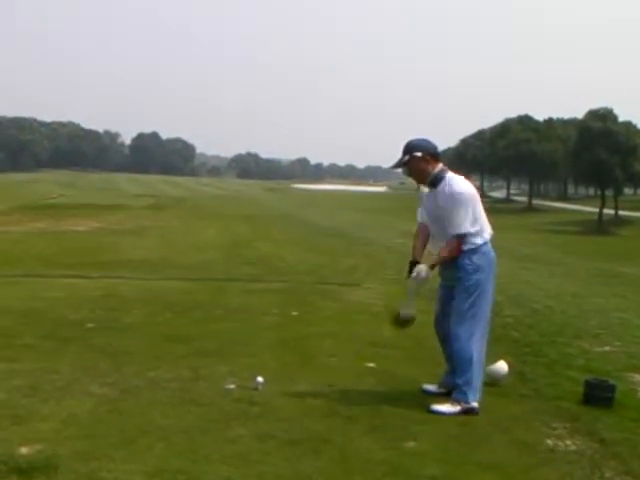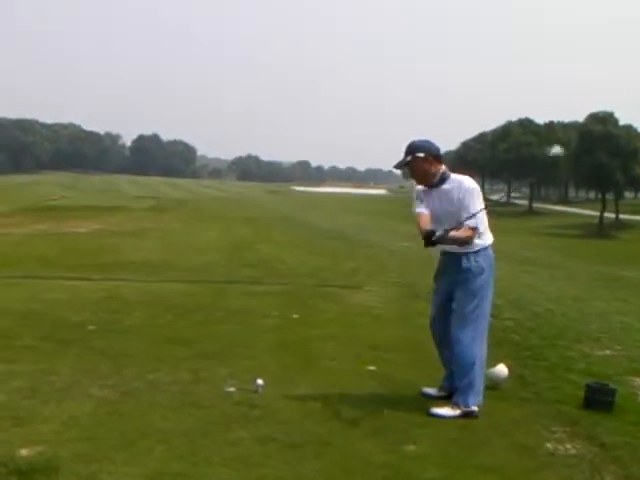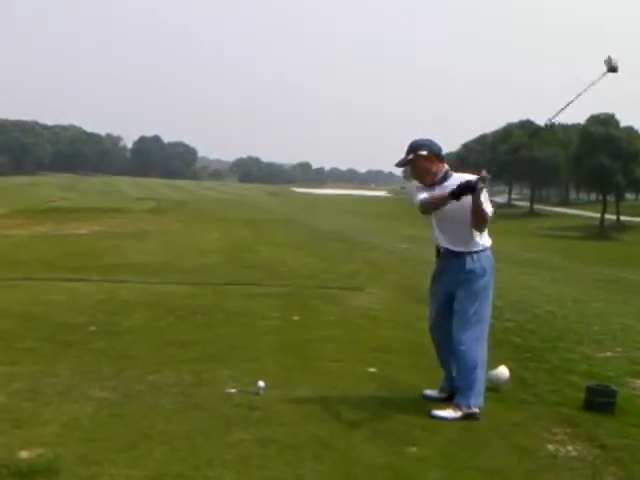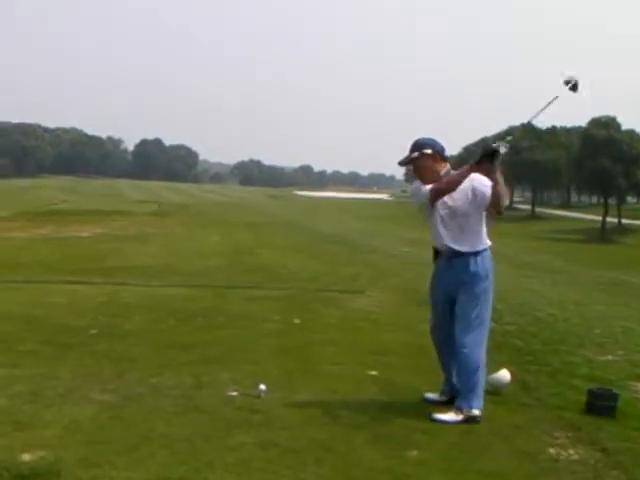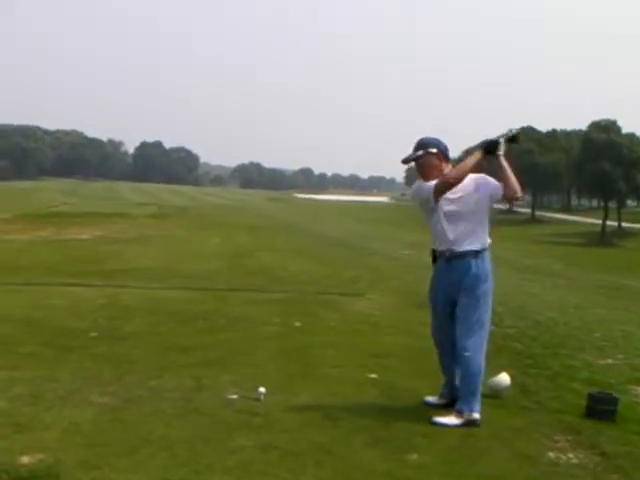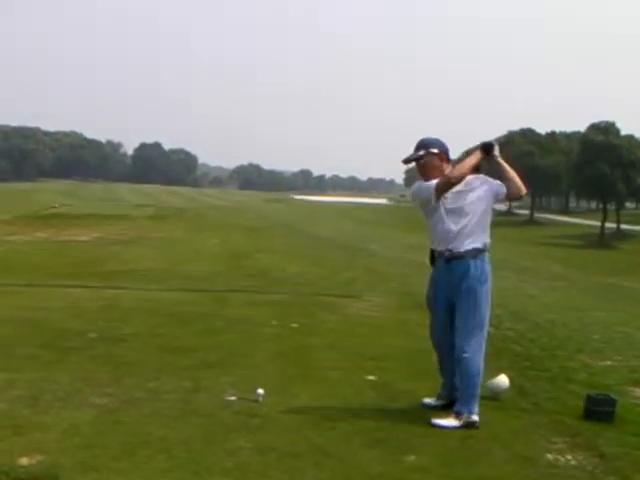
dt=0.1s
person 1, frame 1
left shoulder: (457, 190)
right shoulder: (429, 191)
left elbow: (457, 242)
right elbow: (423, 228)
left wrist: (430, 267)
right wrist: (416, 262)
left hip: (474, 260)
right hip: (456, 261)
left knee: (465, 328)
right knee: (445, 323)
left ankle: (466, 397)
right ankle: (453, 380)
person 1, frame 2
left shoulder: (465, 186)
right shoulder: (422, 192)
left elbow: (469, 233)
right elbow: (423, 219)
left wrist: (449, 236)
right wrist: (429, 234)
left hip: (474, 263)
right hip: (449, 262)
left knee: (465, 333)
right knee: (441, 326)
left ankle: (467, 401)
right ankle: (453, 383)
person 1, frame 3
left shoulder: (469, 181)
right shoulder: (422, 190)
left elbow: (481, 225)
right elbow: (428, 206)
left wrist: (476, 196)
right wrist: (454, 194)
left hip: (474, 264)
right hip: (446, 262)
left knee: (467, 334)
right knee: (440, 328)
left ankle: (468, 402)
right ankle: (453, 384)
person 1, frame 4
left shoulder: (476, 184)
right shoulder: (419, 191)
left elbow: (498, 207)
right elbow: (441, 189)
left wrist: (491, 169)
right wrist: (473, 166)
left hip: (474, 265)
right hip: (444, 264)
left knee: (468, 337)
right knee: (442, 332)
left ankle: (469, 406)
right ankle: (453, 388)
person 1, frame 5
left shoulder: (480, 183)
right shoulder: (421, 191)
left elbow: (514, 195)
right elbow: (449, 183)
left wrist: (499, 159)
right wrist: (480, 153)
left hip: (474, 266)
right hip: (444, 265)
left knee: (469, 339)
right knee: (443, 335)
left ankle: (469, 409)
right ankle: (453, 391)
person 1, frame 6
left shoulder: (480, 184)
right shoulder: (420, 191)
left elbow: (519, 192)
right elbow: (451, 180)
left wrist: (496, 158)
right wrist: (478, 153)
left hip: (472, 267)
right hip: (442, 266)
left knee: (468, 341)
right knee: (442, 336)
left ankle: (467, 411)
right ankle: (450, 392)
